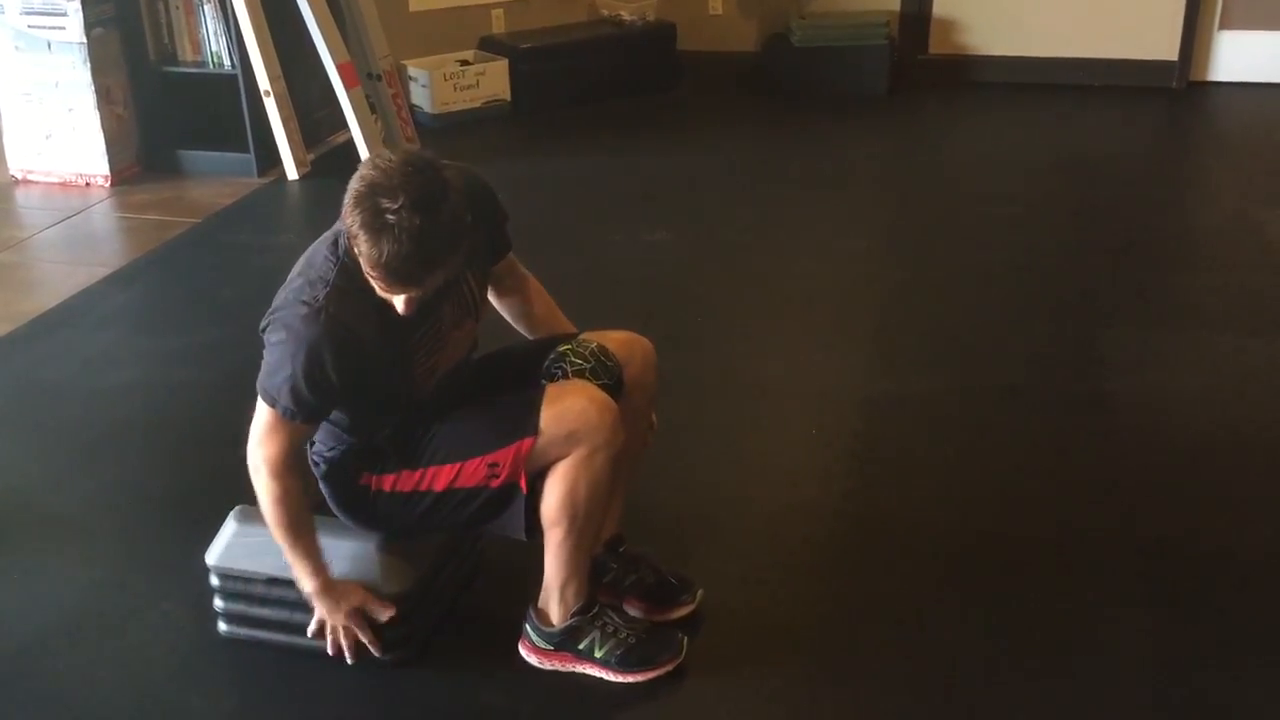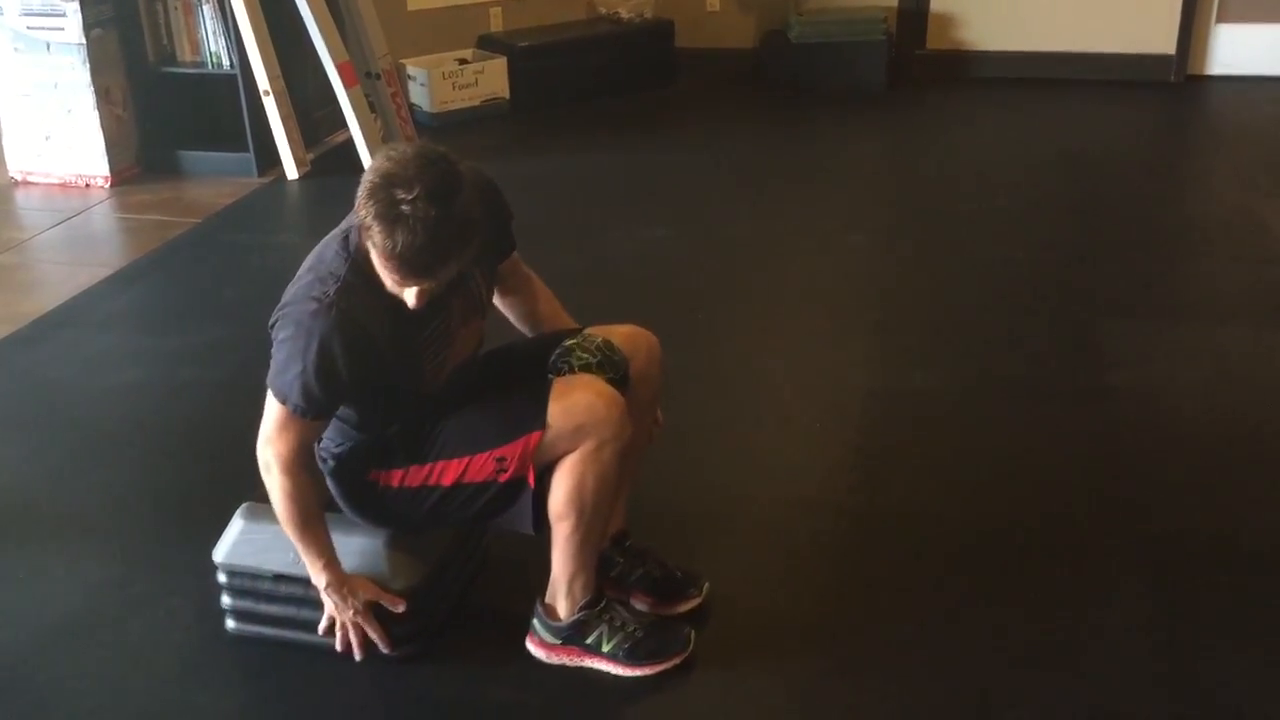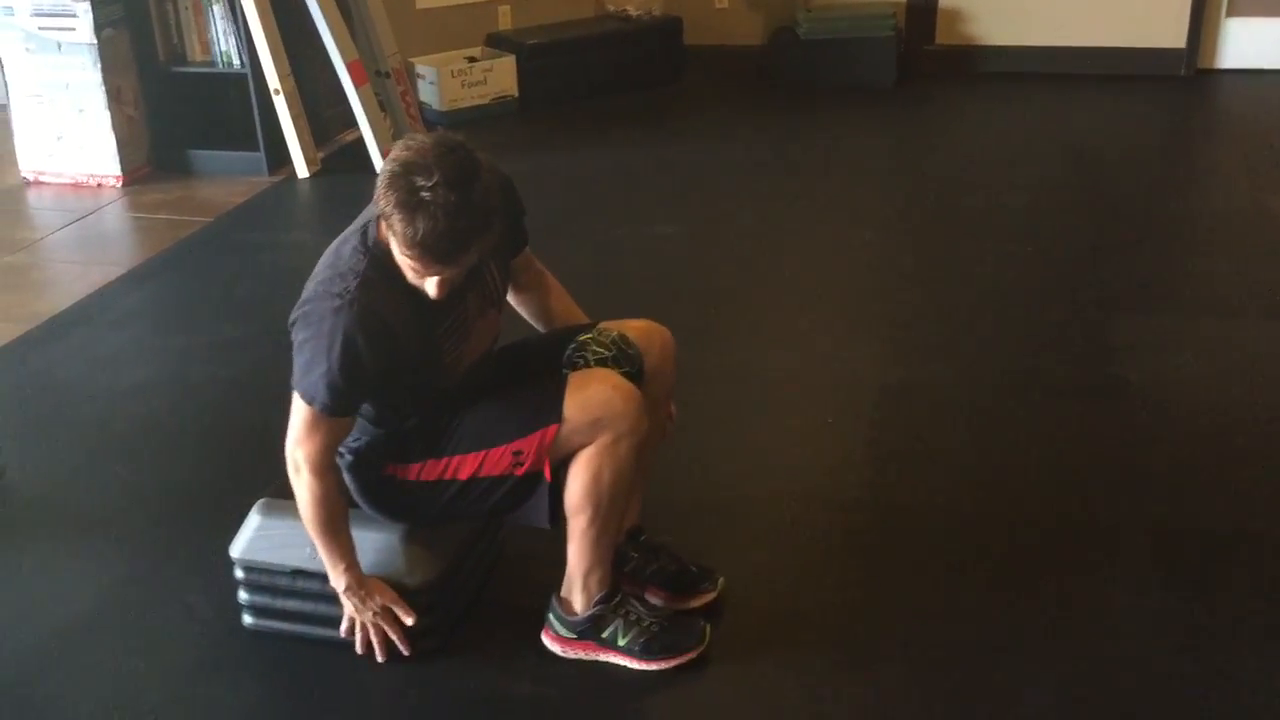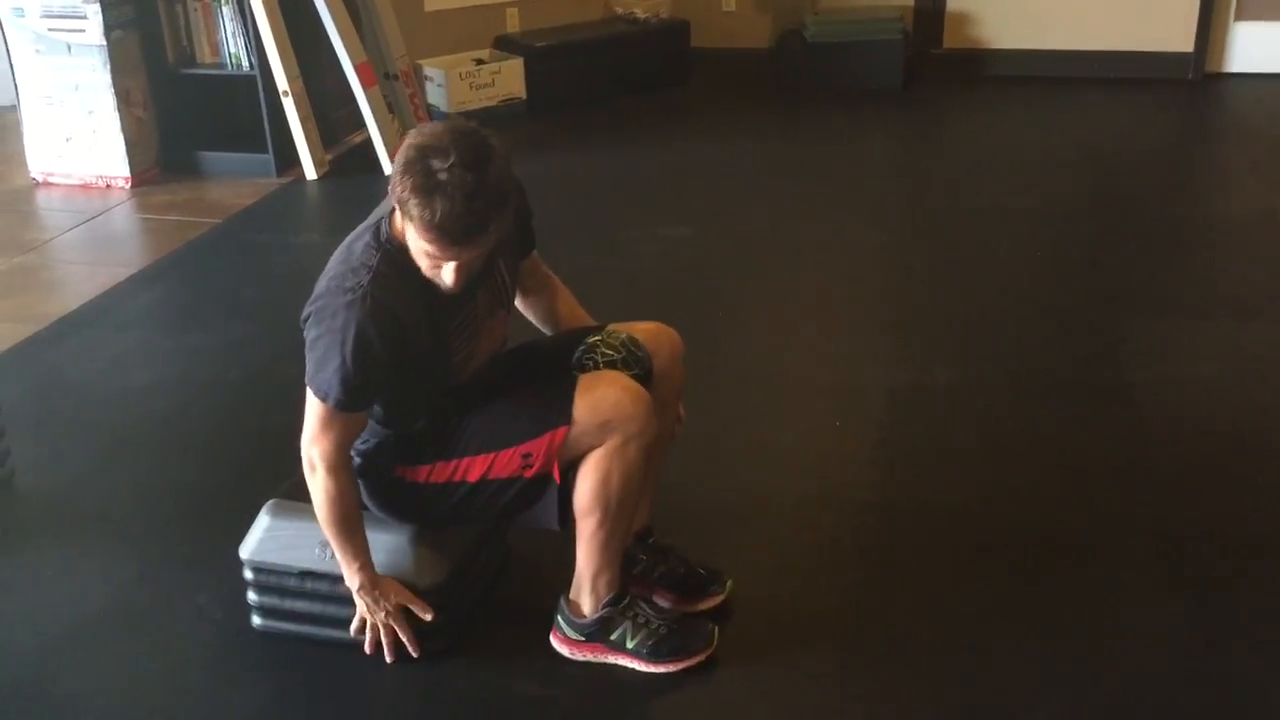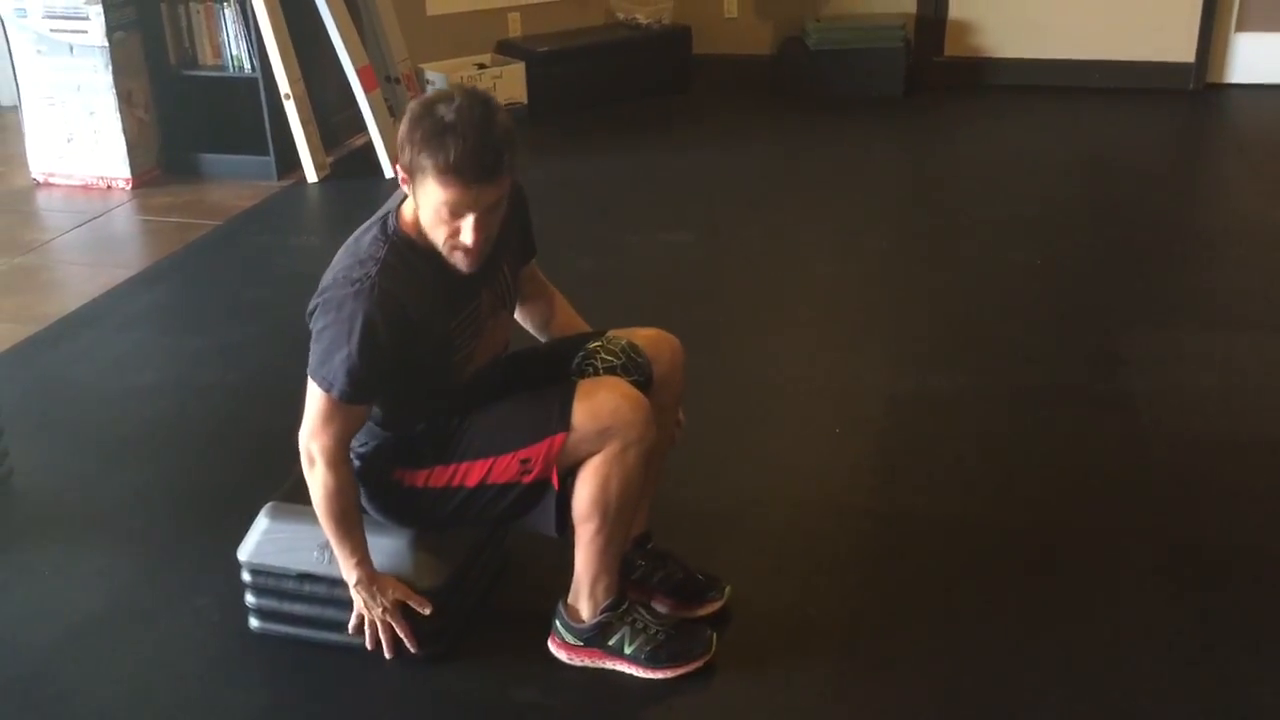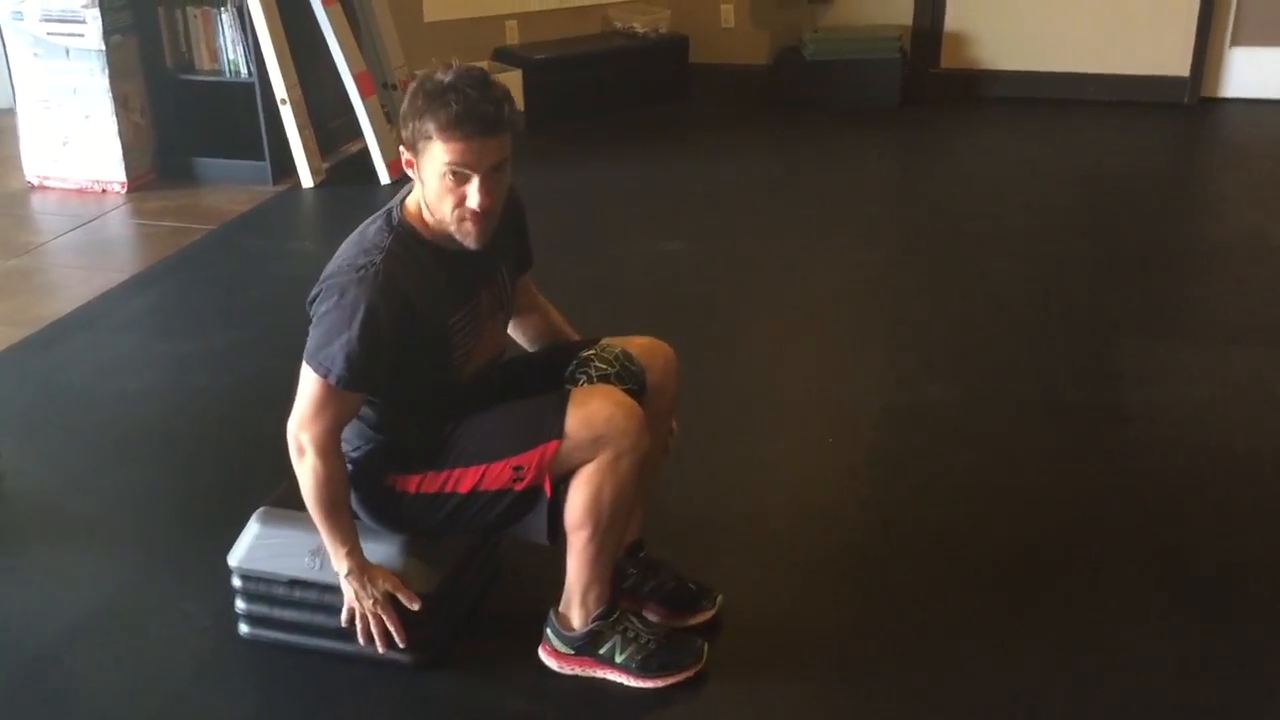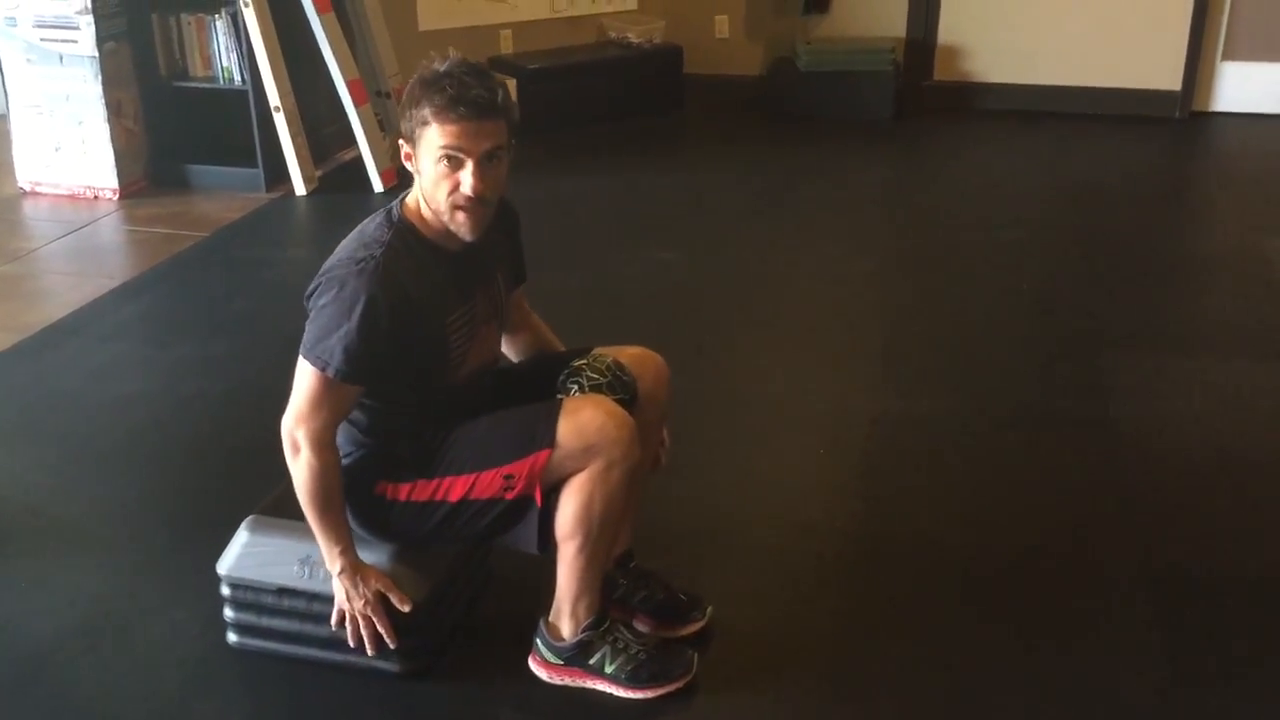
dt=0.2s
person 1, frame 1
left shoulder: (465, 198)
right shoulder: (315, 321)
left elbow: (510, 282)
right elbow: (269, 456)
left wrist: (589, 369)
right wrist: (319, 585)
left hip: (451, 389)
right hip: (377, 463)
left knee: (631, 357)
right knee: (590, 421)
left ankle: (600, 557)
right ankle: (560, 624)
person 1, frame 2
left shoulder: (472, 198)
right shoulder: (326, 316)
left elbow: (513, 282)
right elbow: (279, 452)
left wrist: (592, 364)
right wrist: (331, 581)
left hip: (455, 386)
right hip: (385, 459)
left knee: (635, 352)
right knee: (596, 415)
left ankle: (605, 549)
right ankle: (567, 618)
person 1, frame 3
left shoulder: (487, 196)
right shoulder: (346, 311)
left elbow: (526, 279)
right elbow: (308, 455)
left wrist: (601, 355)
right wrist: (349, 583)
left hip: (470, 381)
right hip: (401, 455)
left knee: (648, 347)
right knee: (614, 410)
left ankle: (620, 546)
right ankle: (583, 613)
person 1, frame 4
left shoulder: (494, 210)
right shoulder: (360, 307)
left elbow: (533, 283)
right elbow: (323, 454)
left wrist: (609, 359)
right wrist: (364, 583)
left hip: (477, 385)
right hip: (411, 456)
left knee: (657, 348)
right knee: (622, 412)
left ankle: (629, 548)
right ankle: (591, 616)
person 1, frame 5
left shoulder: (497, 210)
right shoulder: (369, 295)
left elbow: (531, 293)
right elbow: (320, 446)
left wrist: (608, 366)
right wrist: (361, 577)
left hip: (478, 389)
right hip: (409, 458)
left knee: (658, 355)
right knee: (621, 417)
left ankle: (628, 555)
right ankle: (590, 620)
person 1, frame 6
left shoulder: (497, 212)
right shoulder: (371, 285)
left elbow: (522, 306)
right elbow: (310, 437)
left wrist: (595, 373)
right wrist: (352, 568)
left hip: (473, 395)
right hip: (404, 463)
left knee: (650, 363)
right knee: (614, 425)
left ankle: (620, 560)
right ankle: (582, 629)
person 1, frame 7
left shoulder: (491, 218)
right shoulder: (369, 279)
left elbow: (513, 321)
right elbow: (303, 434)
left wrist: (584, 387)
right wrist: (345, 568)
left hip: (464, 404)
right hip: (396, 470)
left knee: (641, 373)
right knee: (606, 434)
left ankle: (610, 571)
right ankle: (570, 639)
